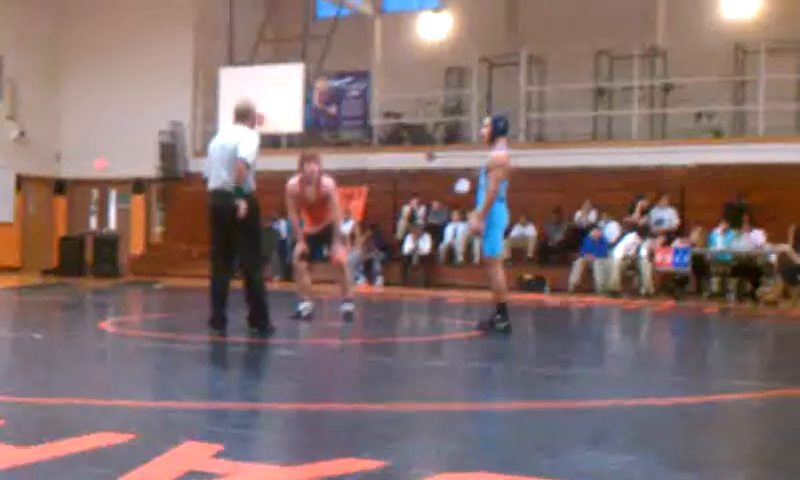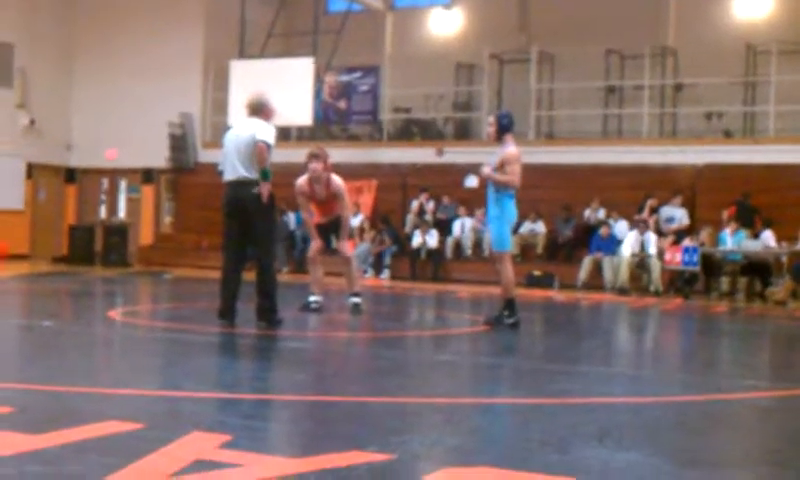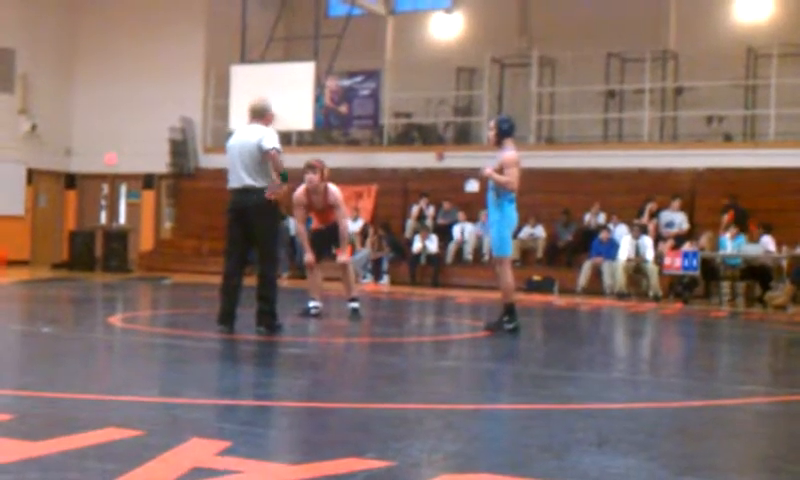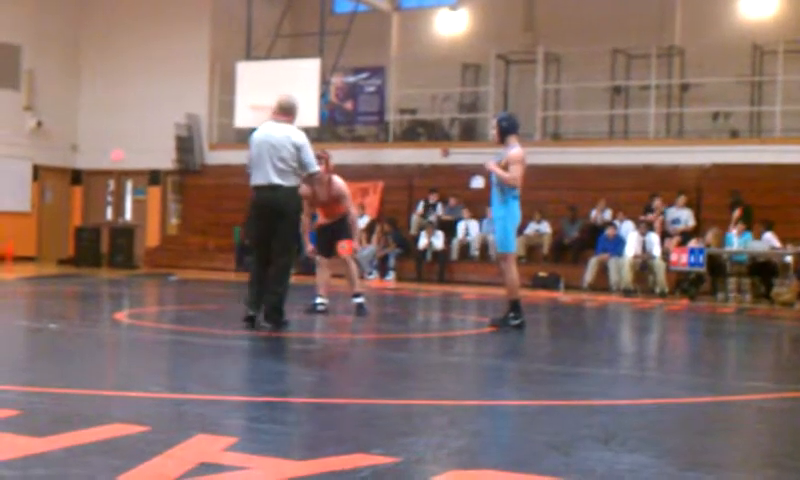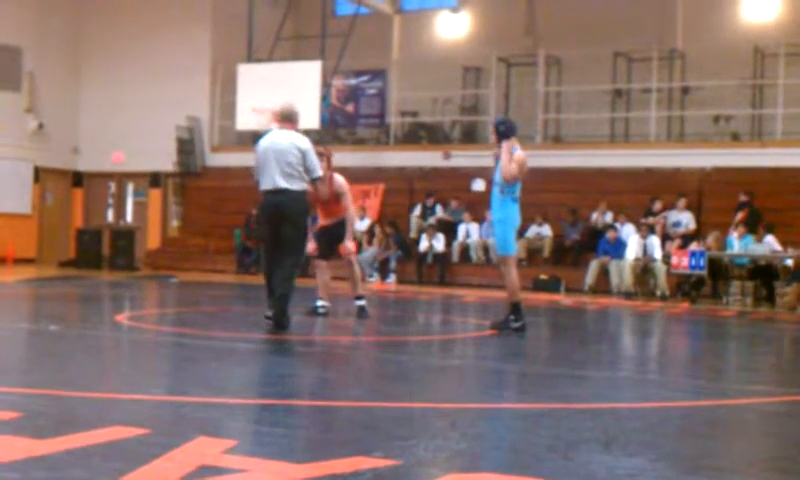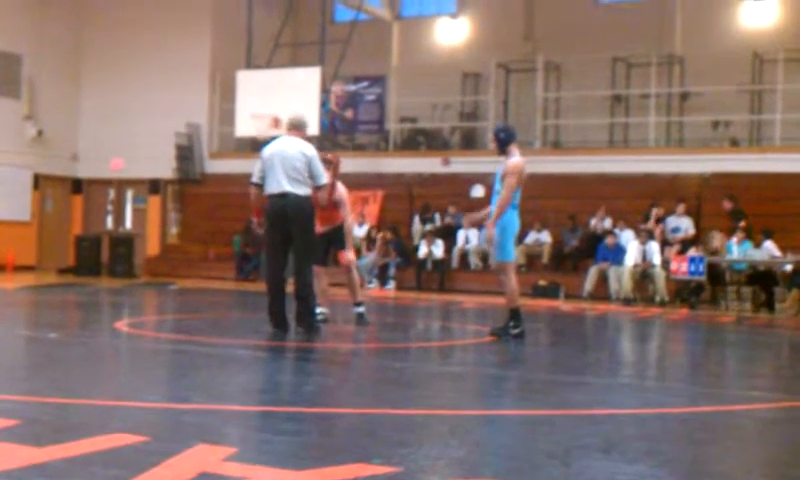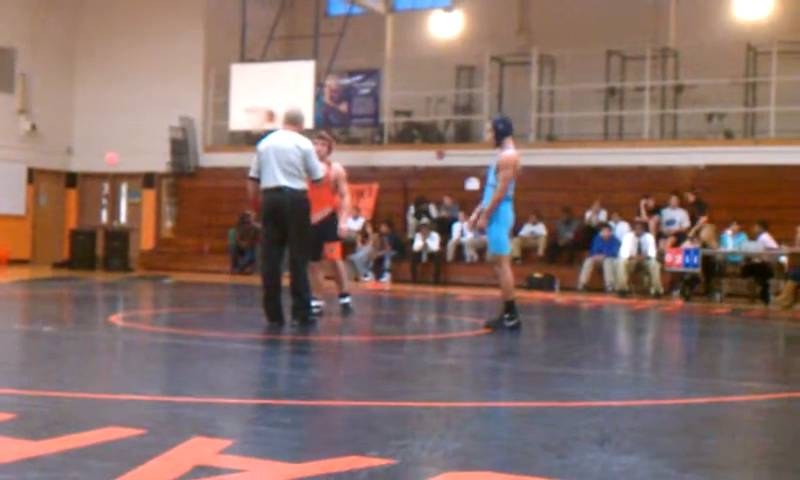
dt=0.7s
person 1, frame 1
left shoulder: (219, 136)
right shoulder: (249, 135)
left elbow: (208, 173)
right elbow: (241, 165)
left wrist: (219, 193)
right wrist: (241, 197)
left hip: (216, 199)
right hip: (238, 201)
left knee: (220, 263)
right knee: (251, 262)
left ankle: (218, 321)
right ankle: (258, 321)
person 1, frame 2
left shoulder: (232, 131)
right shoulder: (264, 128)
left elbow: (224, 166)
right elbow: (261, 147)
left wrist: (233, 184)
right wrist: (265, 179)
left hip: (232, 191)
right hip: (255, 191)
left knee: (232, 254)
right knee: (264, 254)
left ankle: (226, 313)
right ankle: (266, 314)
person 1, frame 3
left shoulder: (234, 137)
right shoulder: (266, 133)
right elbow: (273, 153)
right wrist: (282, 180)
left hip: (236, 197)
right hip: (260, 199)
left knee: (233, 260)
right knee: (267, 260)
left ankle: (226, 318)
right ankle: (266, 319)
person 1, frame 4
left shoulder: (257, 134)
right shoulder: (297, 136)
left elbow: (251, 167)
right elbow: (313, 173)
right wrist: (298, 176)
left hip: (260, 195)
right hip: (286, 196)
left knee: (260, 254)
right knee: (282, 256)
left ankle: (253, 307)
right ankle: (272, 315)
person 1, frame 5
left shoulder: (262, 142)
right shoulder: (301, 141)
left elbow: (257, 177)
right elbow: (315, 177)
left hip: (269, 200)
right hip: (294, 200)
left knee: (272, 257)
right knee: (291, 257)
left ankle: (277, 309)
right ankle: (277, 308)
person 1, frame 6
left shoulder: (268, 149)
right shoulder: (307, 149)
left elbow: (255, 185)
right elbow: (321, 185)
left wrist: (255, 215)
left hip: (274, 205)
right hip: (300, 205)
left knee: (275, 264)
right knee: (302, 263)
left ankle: (278, 321)
right ankle: (306, 319)
person 1, frame 7
left shoulder: (264, 143)
right shoulder: (303, 143)
left elbow: (253, 180)
right elbow: (317, 179)
left wrist: (255, 207)
left hip: (270, 199)
right hip: (295, 199)
left knee: (270, 256)
right knee: (298, 256)
left ankle: (273, 313)
right ankle: (301, 311)
person 2, frame 1
left shoulder: (498, 155)
right shoulder: (497, 154)
left elbow: (493, 191)
left wrist: (480, 218)
right wrist: (477, 213)
left hip: (492, 215)
right hip: (490, 214)
left knee: (494, 264)
right knee: (492, 264)
left ankle: (502, 317)
right ankle: (499, 315)
person 2, frame 2
left shoulder: (511, 151)
right shoulder: (503, 151)
left elbow: (515, 182)
left wrist: (490, 175)
right wrist: (490, 174)
left hip: (502, 210)
right hip: (496, 209)
left knee: (503, 260)
right knee: (501, 260)
left ankle: (511, 313)
right ankle: (507, 310)
person 2, frame 3
left shoulder: (509, 155)
right shoulder: (503, 155)
left elbow: (512, 184)
left wrist: (491, 174)
right wrist: (492, 175)
left hip: (503, 214)
right hip: (498, 214)
left knee: (503, 264)
right knee: (500, 265)
left ankle: (510, 317)
right ankle: (507, 315)
person 2, frame 4
left shoulder: (515, 153)
right shoulder: (507, 152)
left elbow: (514, 181)
left wrist: (494, 168)
right wrist: (494, 167)
left hip: (507, 211)
right hip: (501, 210)
left knee: (508, 261)
right knee: (504, 261)
left ankle: (516, 313)
right ankle: (513, 311)
person 2, frame 5
left shoulder: (517, 155)
right shoulder: (509, 153)
left elbow: (507, 176)
right elbow: (501, 178)
left wrist: (505, 152)
right wrist: (500, 156)
left hip: (506, 214)
right hip: (500, 213)
left knee: (508, 264)
right knee: (505, 264)
left ankle: (516, 316)
right ankle: (513, 314)
person 2, frame 6
left shoulder: (514, 163)
right shoulder: (509, 162)
left elbow: (507, 197)
left wrist: (492, 224)
right wrist: (481, 215)
left hip: (504, 222)
right hip: (500, 222)
left knee: (507, 270)
right knee: (504, 271)
left ankle: (516, 323)
right ankle: (513, 320)
person 2, frame 7
left shoulder: (509, 156)
right shoulder: (503, 155)
left elbow: (501, 191)
left wrist: (485, 216)
right wrist: (477, 212)
left hip: (498, 215)
right hip: (493, 214)
left knee: (501, 263)
right knee: (499, 264)
left ankle: (511, 315)
right ankle: (508, 313)
person 3, frame 1
left shoulder: (327, 184)
right shoulder: (292, 186)
left elbow: (336, 214)
right elbow: (293, 214)
left wrist: (337, 242)
right wrist: (300, 240)
left hip: (328, 226)
right hip: (309, 228)
left knee: (341, 261)
right knee: (298, 264)
left ankle: (348, 304)
right ankle: (305, 305)
person 3, frame 2
left shoulder: (337, 183)
right shoulder: (301, 184)
left elbow: (346, 212)
right elbow: (306, 213)
left wrist: (343, 239)
right wrist: (314, 238)
left hip: (338, 219)
right hip: (320, 220)
left knee: (347, 255)
right knee: (313, 256)
left ankle: (355, 298)
right ankle: (316, 298)
person 3, frame 3
left shoulder: (333, 193)
right shoulder: (299, 195)
left elbow: (343, 223)
right elbow: (300, 225)
left wrist: (343, 251)
right wrist: (307, 252)
left hip: (336, 226)
right hip: (318, 227)
left knee: (344, 261)
right knee: (310, 262)
left ankle: (353, 304)
right ankle: (315, 304)
person 3, frame 4
left shoulder: (338, 184)
right shoulder: (305, 188)
left elbow: (351, 212)
right elbow: (305, 216)
left wrist: (355, 239)
right wrist: (307, 242)
left hip: (343, 221)
right hip: (324, 223)
left knee: (347, 256)
right knee: (321, 260)
left ankle: (359, 300)
right ankle: (321, 301)
person 3, frame 5
left shoulder: (338, 182)
left elbow: (350, 210)
left wrist: (349, 238)
right wrist: (310, 240)
left hip: (342, 222)
right hip: (324, 225)
left knee: (350, 258)
right knee: (320, 263)
left ankle: (360, 302)
right ankle: (322, 303)
person 3, frame 6
left shoulder: (339, 191)
left elbow: (348, 220)
left wrist: (350, 250)
left hip: (339, 229)
right hip: (320, 231)
left knee: (348, 265)
right knee: (318, 269)
left ankle: (359, 308)
right ankle: (322, 309)
person 3, frame 7
left shoulder: (336, 169)
left elbow: (345, 197)
left wrist: (343, 221)
left hip: (329, 219)
right hip: (309, 221)
left knee: (334, 259)
right knee: (313, 262)
left ankle: (344, 297)
right ankle: (317, 301)
